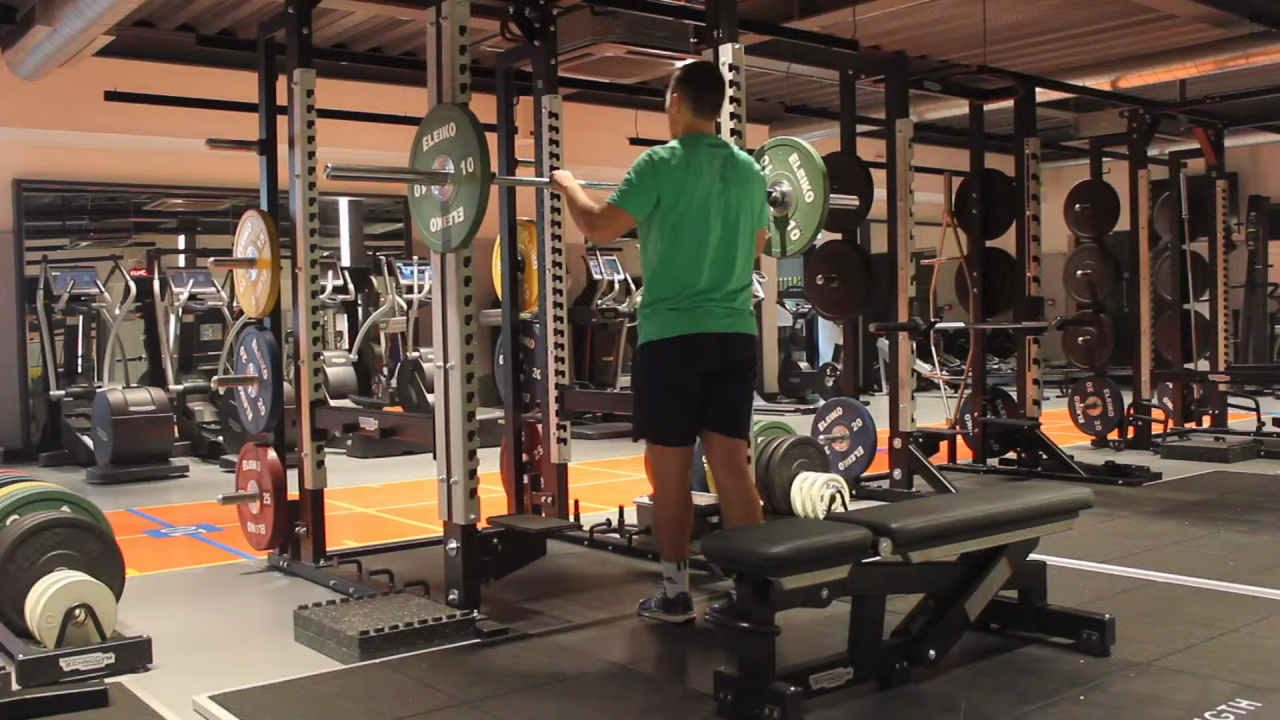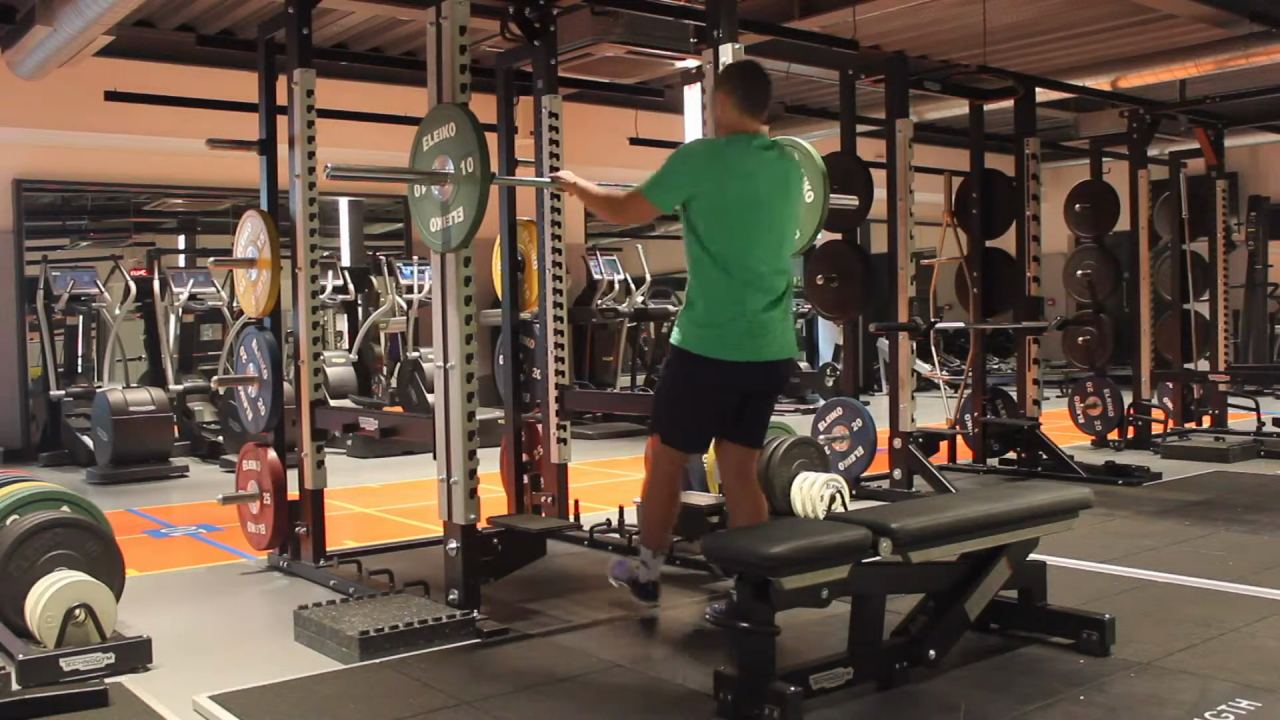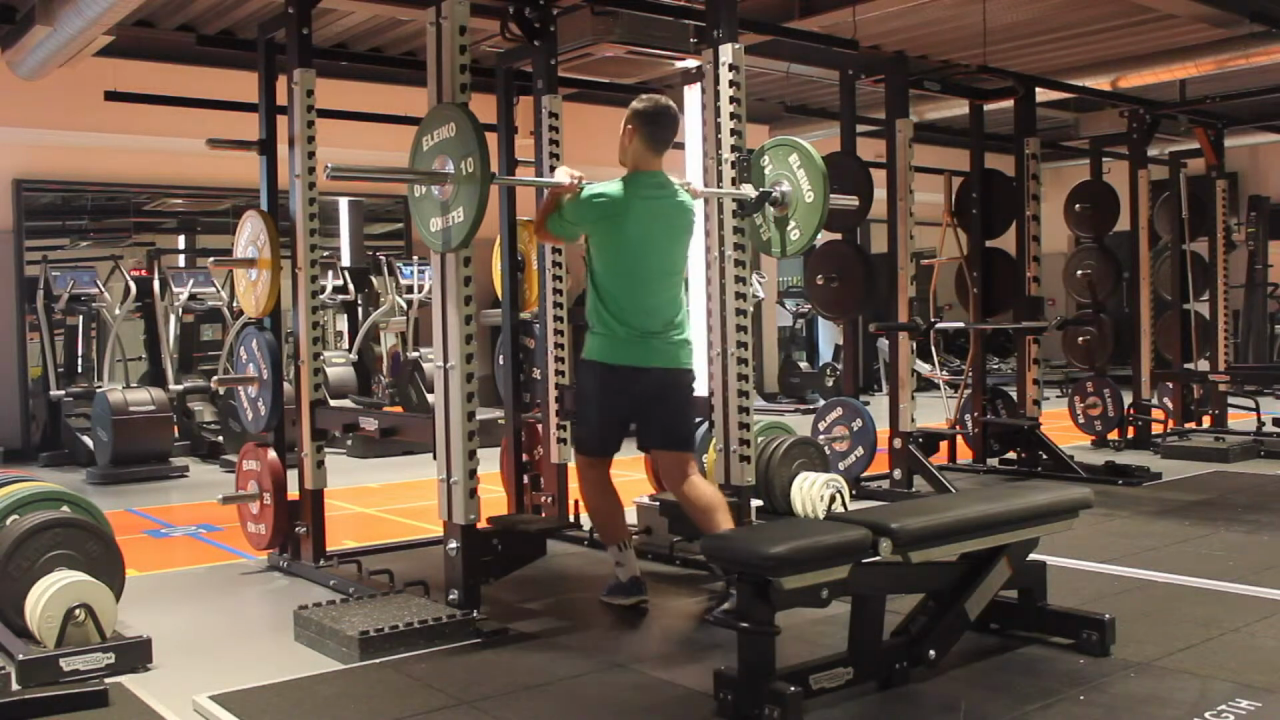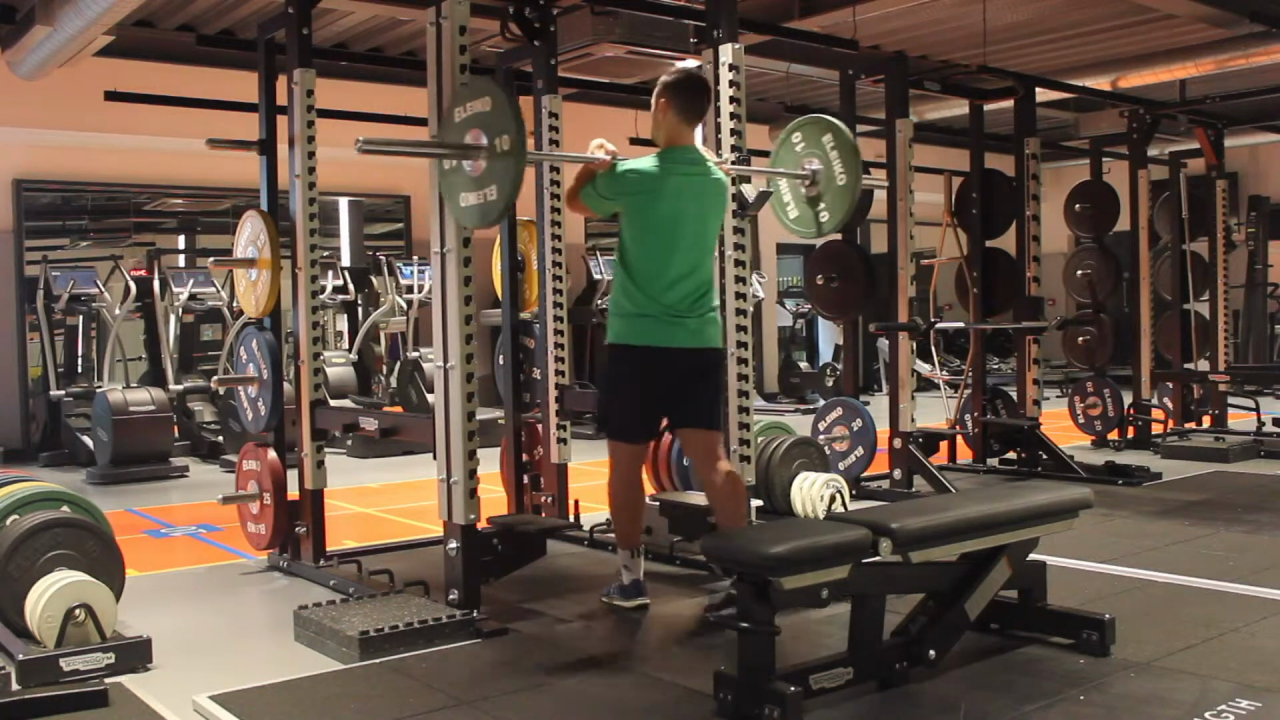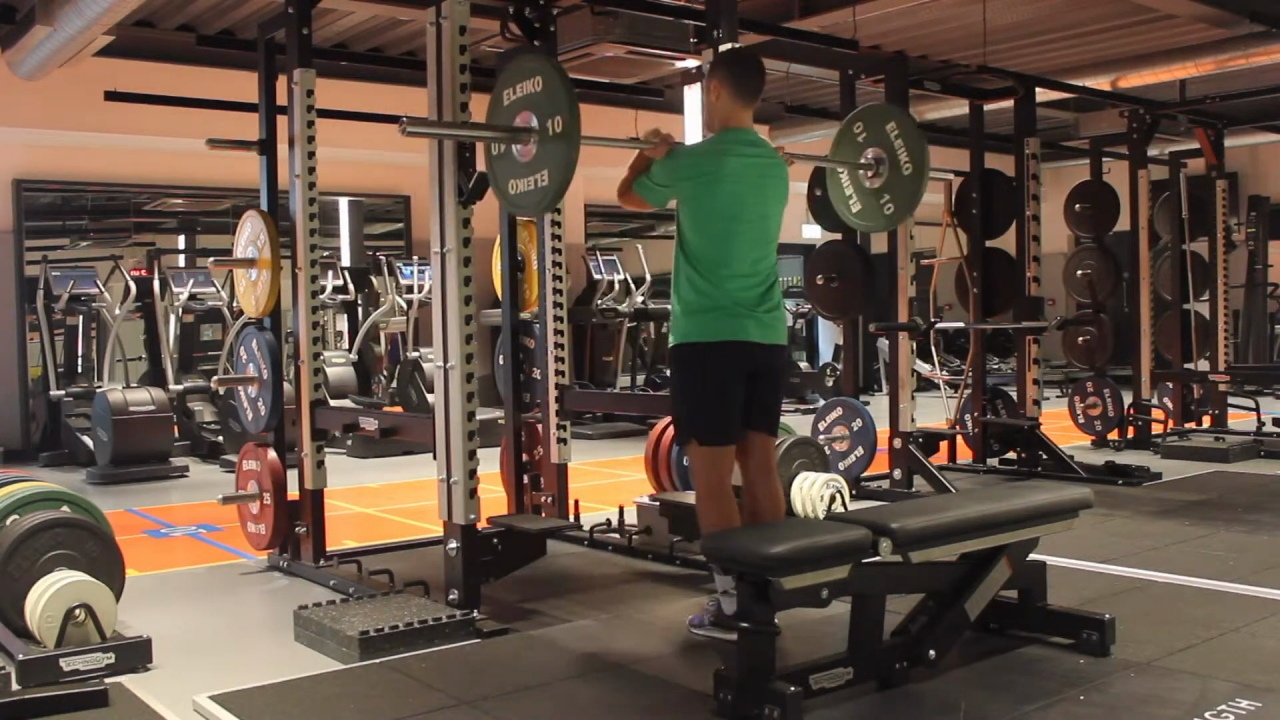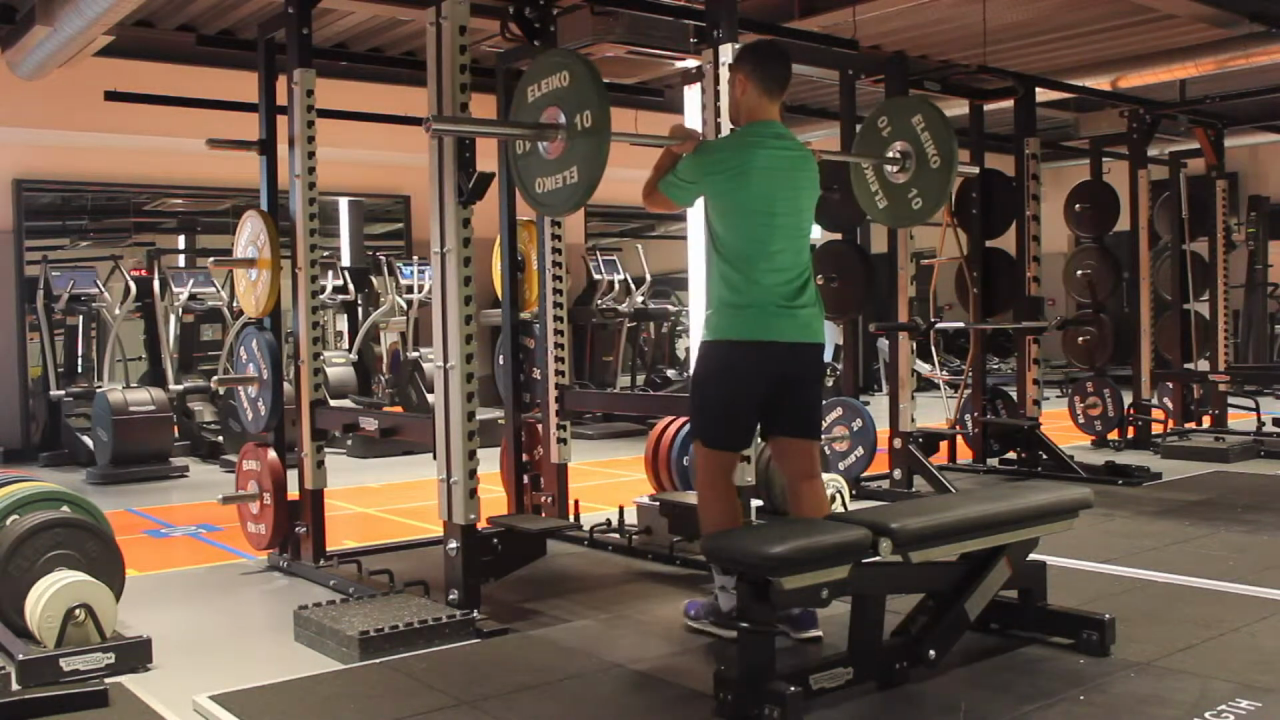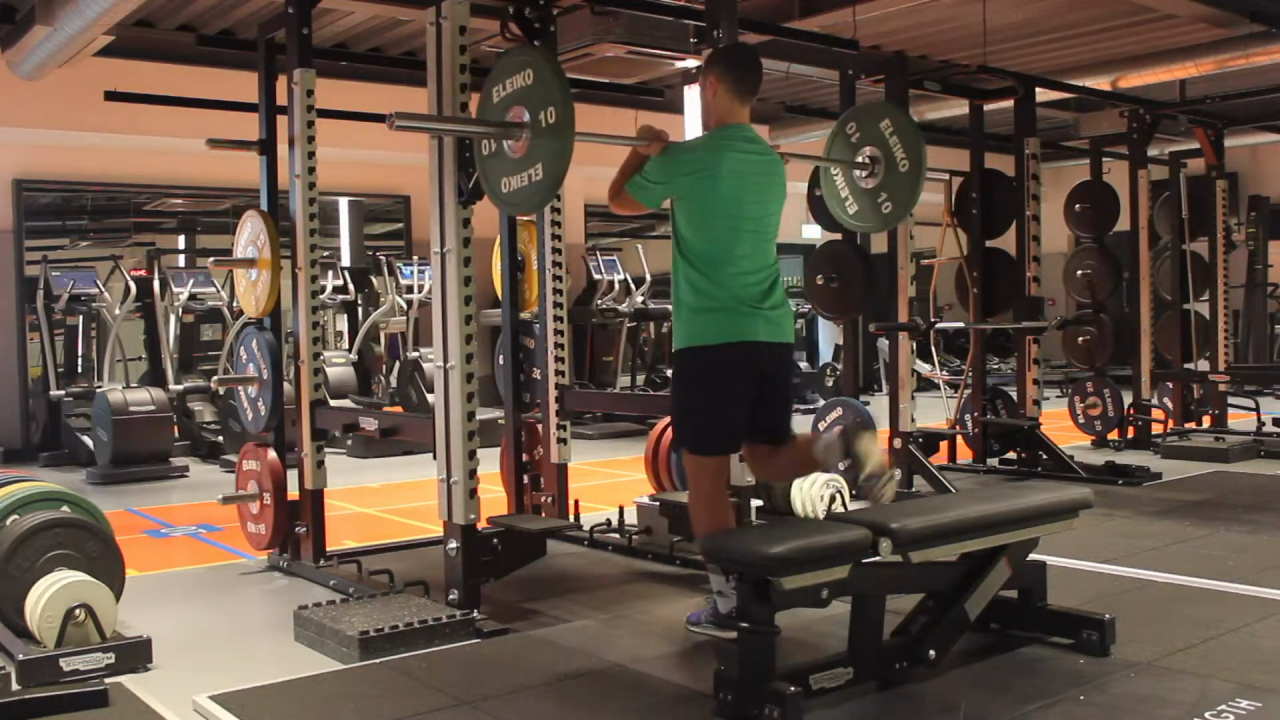
dt=0.7s
person 1, frame 1
left shoulder: (662, 161)
right shoulder: (749, 169)
left elbow: (600, 227)
left wrist: (568, 185)
left hip: (673, 335)
right hip: (736, 334)
left knee: (671, 470)
right knee: (732, 465)
left ankle: (675, 593)
person 1, frame 2
left shoulder: (701, 156)
right shoulder: (790, 165)
left elbow: (622, 212)
left wrist: (574, 183)
left hip: (709, 345)
right hip: (772, 348)
left knee: (667, 459)
right knee: (740, 470)
left ankle: (645, 574)
person 1, frame 3
left shoulder: (600, 202)
right shoulder: (685, 205)
left elbow: (545, 231)
left wrist: (559, 191)
left hip: (610, 362)
right hip: (672, 360)
left knee: (592, 469)
right knee: (682, 474)
left ankle: (628, 576)
person 1, frame 4
left shoulder: (633, 176)
right shoulder: (717, 181)
left elbow: (576, 202)
left wrist: (594, 165)
left hip: (639, 342)
right hip: (701, 342)
left knee: (627, 464)
right knee: (712, 459)
left ankle: (631, 579)
person 1, frame 5
left shoulder: (691, 161)
right shoulder: (777, 165)
left elbow: (629, 196)
left wrist: (651, 151)
left hip: (707, 336)
right hip: (766, 336)
left knee: (711, 471)
right knee: (759, 465)
left ankle: (732, 603)
person 1, frame 6
left shoulder: (719, 155)
right shoulder: (806, 160)
left elbow: (654, 198)
left wrist: (677, 149)
left hip: (740, 335)
right hip: (801, 336)
left knee: (713, 467)
right knee: (802, 469)
left ankle: (728, 602)
right ankle: (805, 606)
person 1, frame 7
left shoulder: (686, 157)
right shoulder: (771, 163)
left elbow: (622, 200)
left wrist: (643, 153)
left hip: (711, 339)
right hip: (770, 333)
left knee: (706, 475)
right knee: (769, 459)
left ankle: (728, 608)
right ankle: (845, 447)
